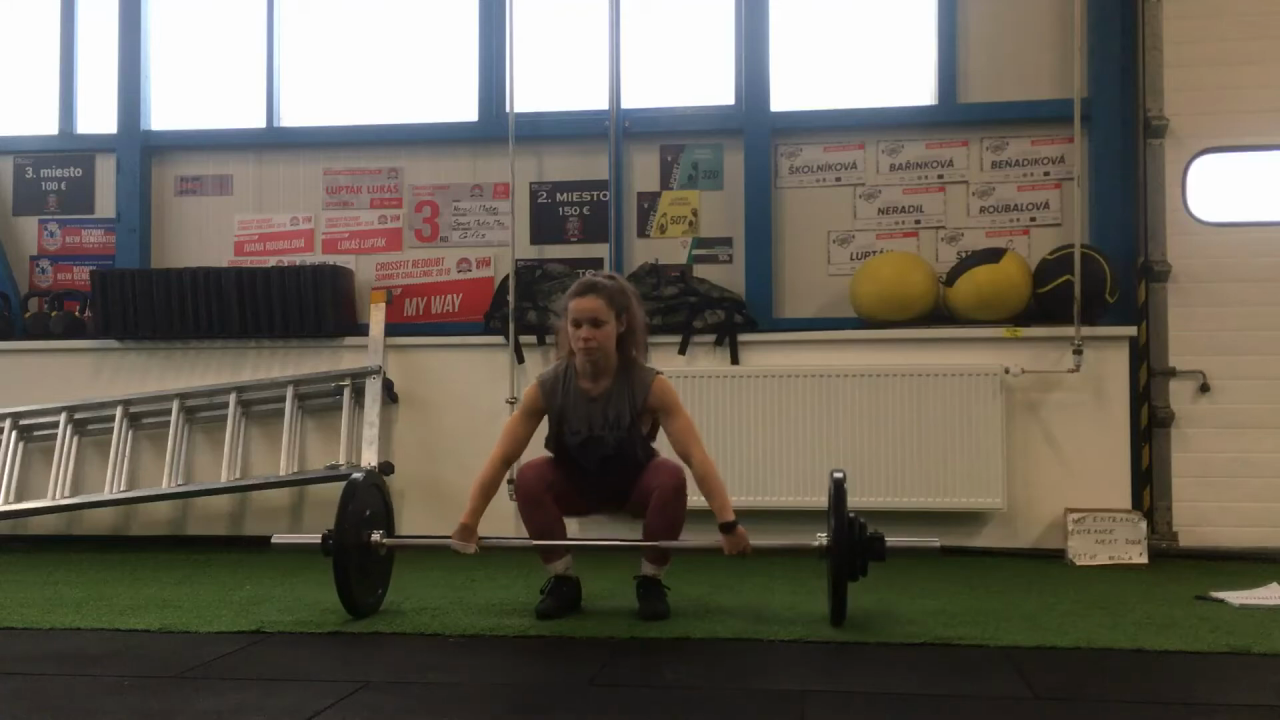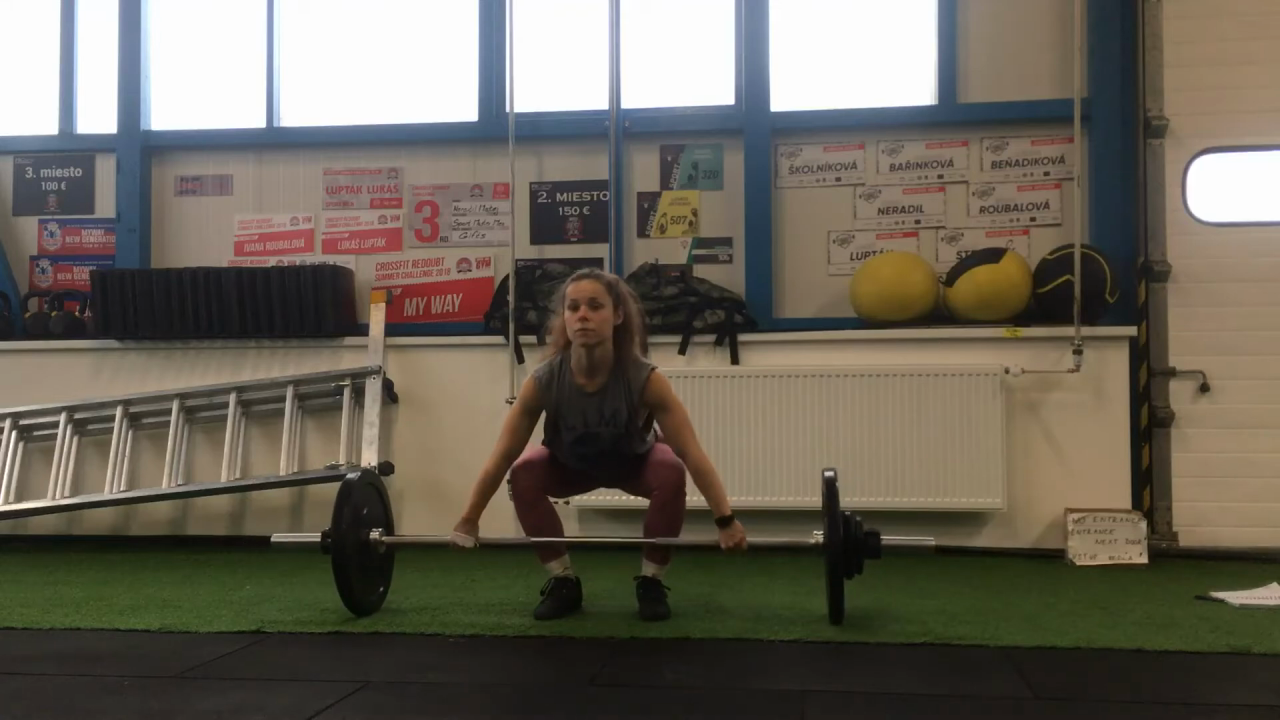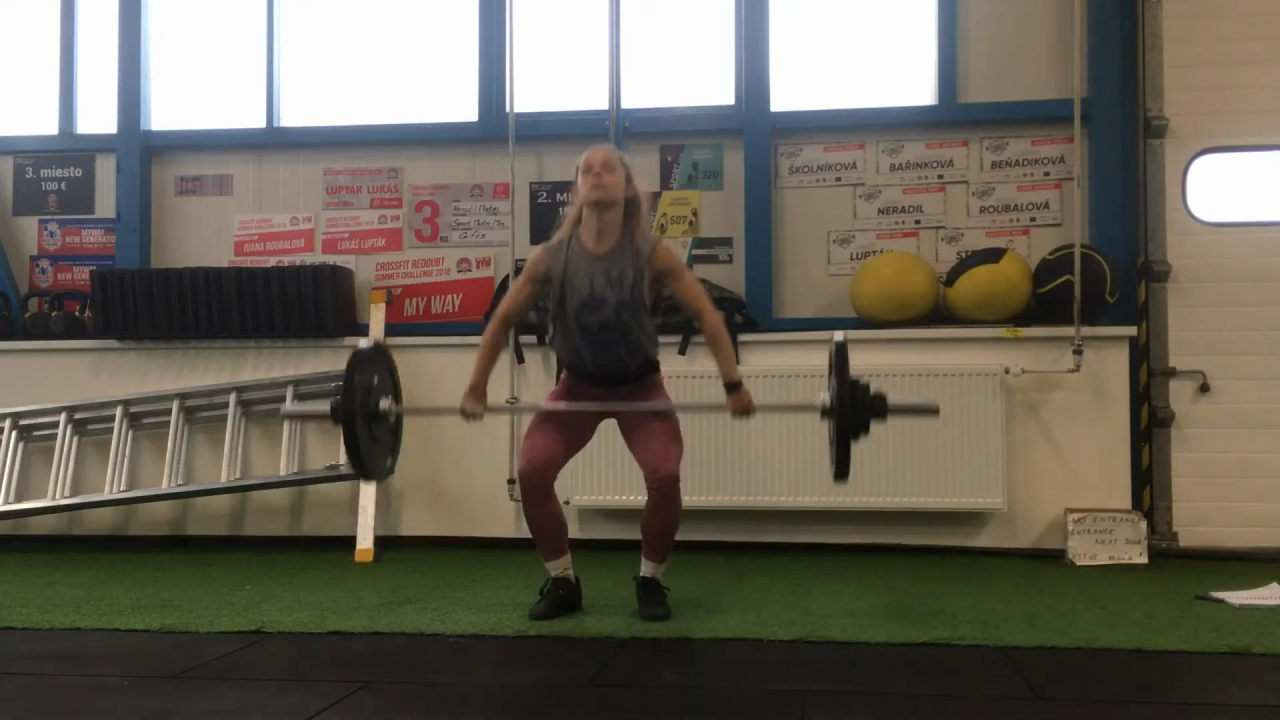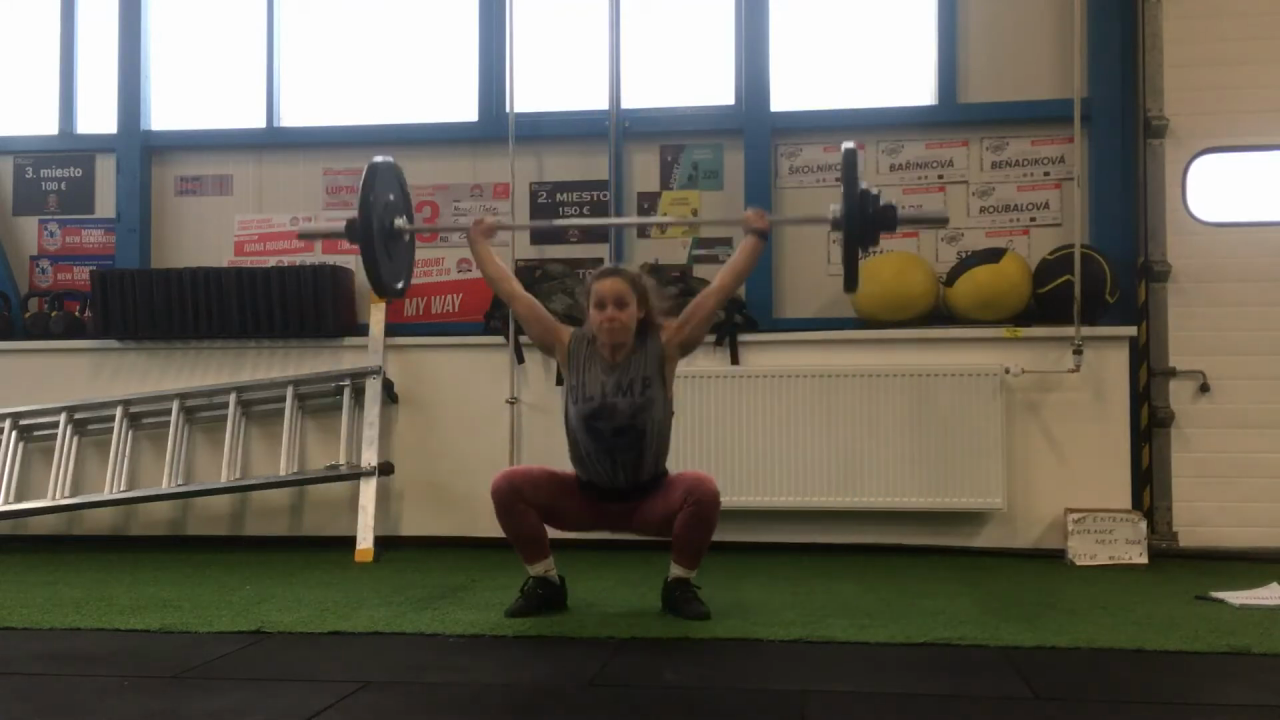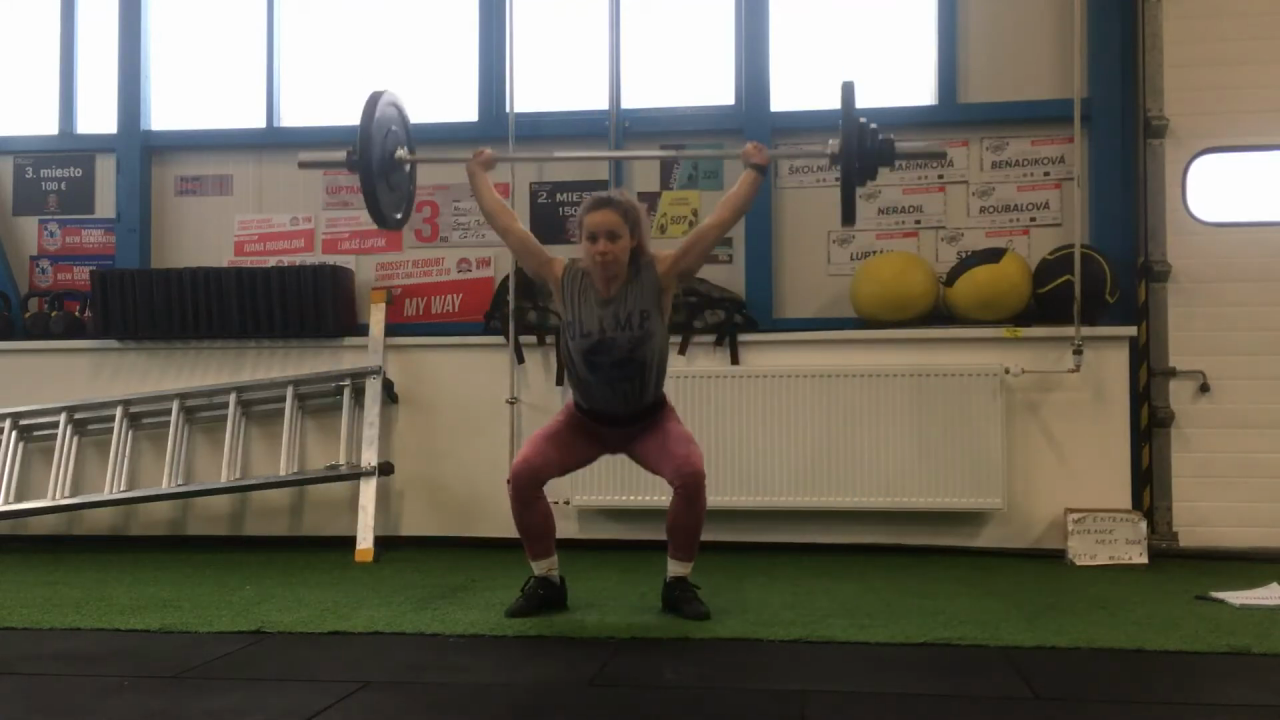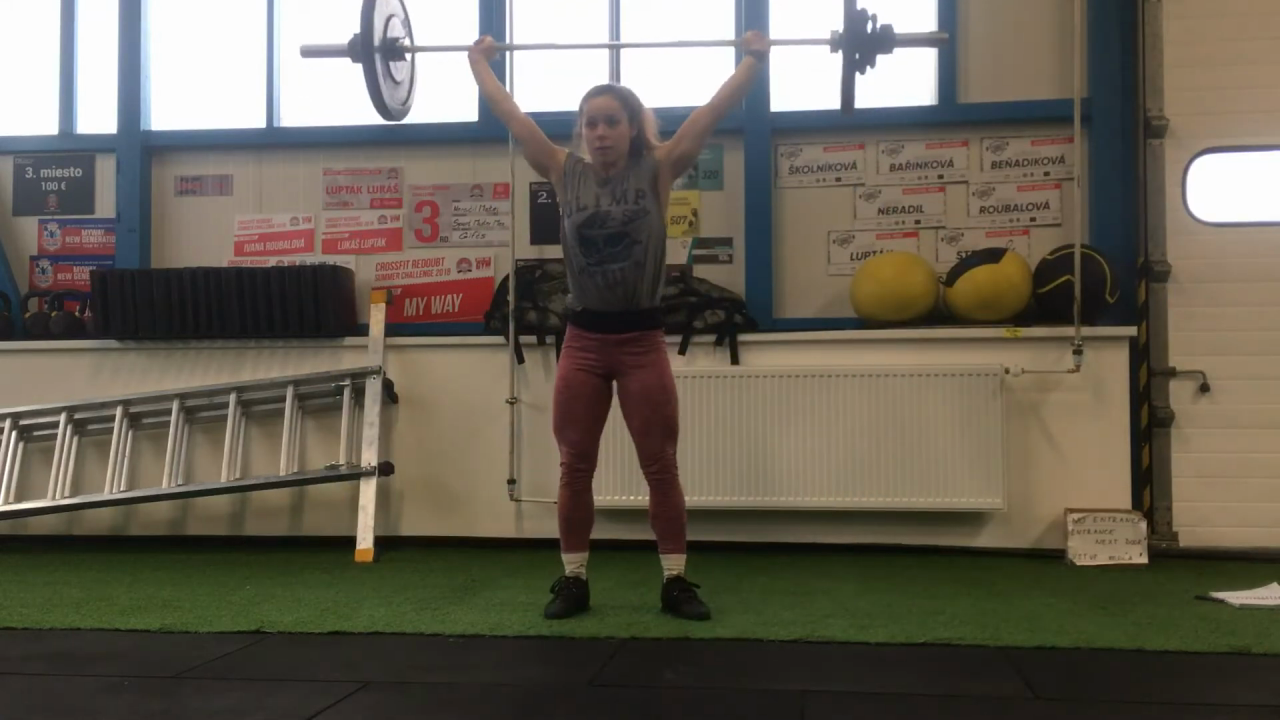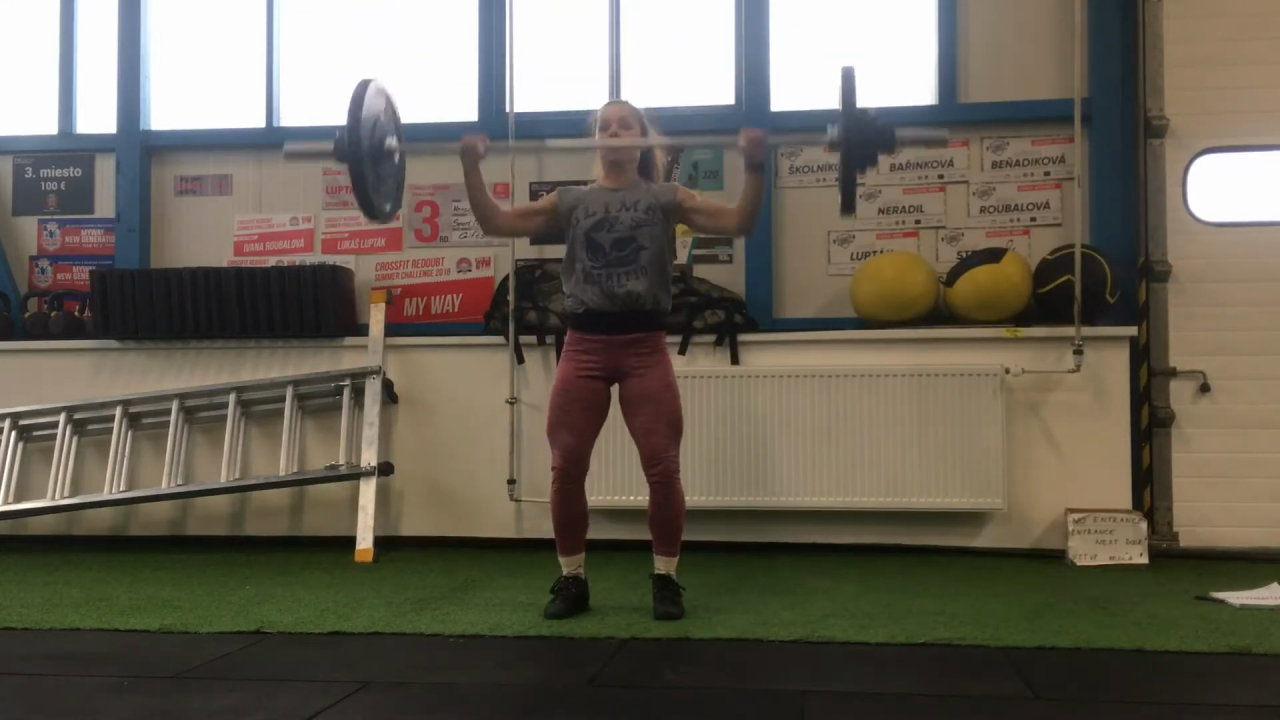
dt=0.7s
person 1, frame 1
left shoulder: (649, 384)
right shoulder: (547, 386)
left elbow: (695, 456)
right elbow: (502, 458)
left wrist: (728, 524)
right wrist: (469, 523)
left hip: (633, 476)
right hip: (577, 479)
left knee: (670, 480)
right knee: (529, 479)
left ankle: (651, 581)
right ankle: (563, 580)
person 1, frame 2
left shoulder: (645, 379)
right shoulder: (543, 381)
left elbow: (691, 453)
right elbow: (502, 456)
left wrist: (726, 520)
right wrist: (469, 520)
left hip: (634, 462)
right hip: (572, 464)
left knee: (671, 475)
right knee: (523, 476)
left ankle: (651, 582)
right ankle: (563, 581)
person 1, frame 3
left shoulder: (650, 252)
right shoulder: (552, 254)
left elbow: (705, 315)
right elbow: (504, 319)
left wrist: (732, 383)
right wrist: (477, 387)
left hip: (638, 383)
right hip: (578, 382)
left knee: (664, 473)
right knee: (532, 469)
left ankle: (650, 582)
right ankle: (562, 582)
person 1, frame 4
left shoulder: (664, 349)
right shoulder: (570, 348)
left elbow: (720, 290)
right elbow: (512, 293)
left wrist: (756, 235)
right wrist: (478, 241)
left hip: (649, 496)
right hip: (587, 496)
left knee: (703, 492)
right knee: (506, 487)
left ankle: (679, 584)
right ankle: (545, 583)
person 1, frame 5
left shoulder: (658, 277)
right shoulder: (563, 279)
left elbow: (717, 223)
right elbow: (508, 226)
left wrist: (755, 170)
right wrist: (478, 174)
left hip: (648, 418)
right hip: (586, 418)
left knee: (690, 474)
right knee: (522, 474)
left ankle: (678, 583)
right ankle: (546, 581)
person 1, frame 6
left shoulder: (656, 171)
right shoulder: (565, 172)
left elbow: (711, 112)
right elbow: (512, 115)
left wrist: (753, 58)
right wrist: (480, 60)
left hip: (641, 338)
right hip: (583, 339)
left knee: (660, 467)
right knee: (574, 467)
left ankle: (676, 583)
right ankle: (573, 581)
person 1, frame 7
left shoulder: (665, 196)
right shoulder: (570, 199)
left elbow: (737, 223)
right elbow: (497, 224)
left wrist: (753, 170)
right wrist: (472, 169)
left hip: (645, 344)
right hip: (584, 343)
left knee: (662, 469)
right knee: (566, 468)
left ankle: (665, 580)
right ankle: (572, 579)
